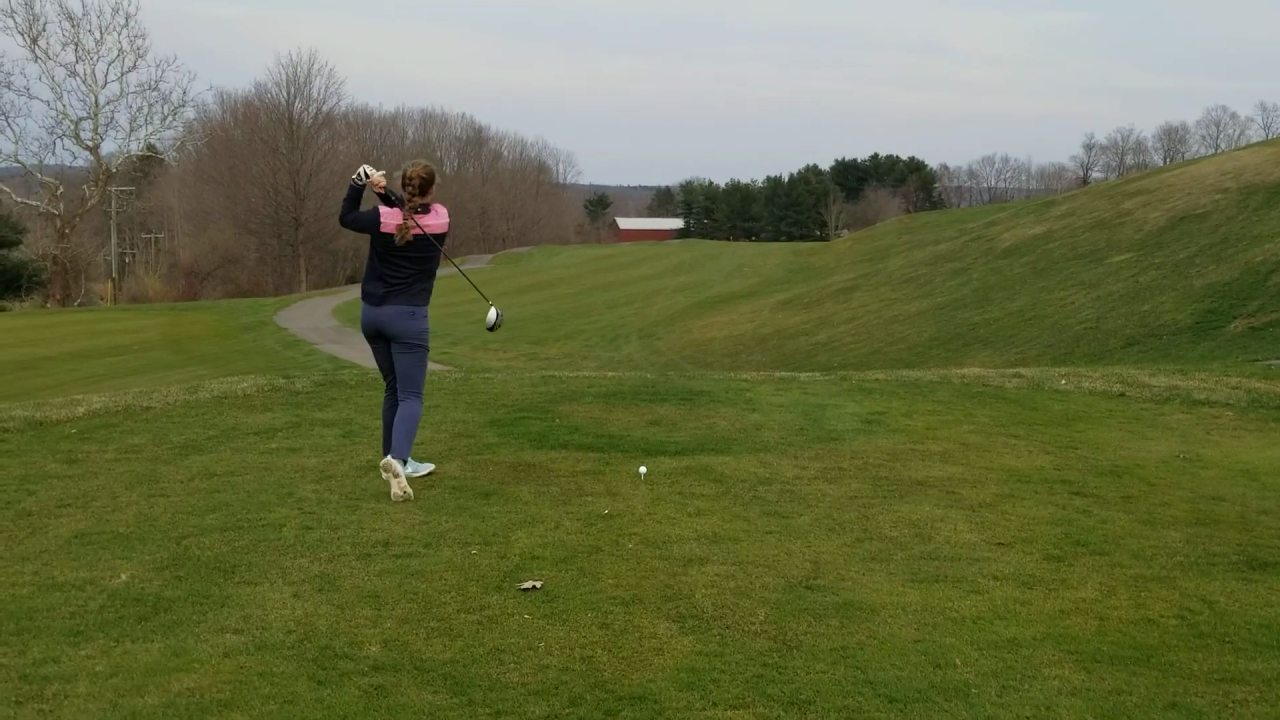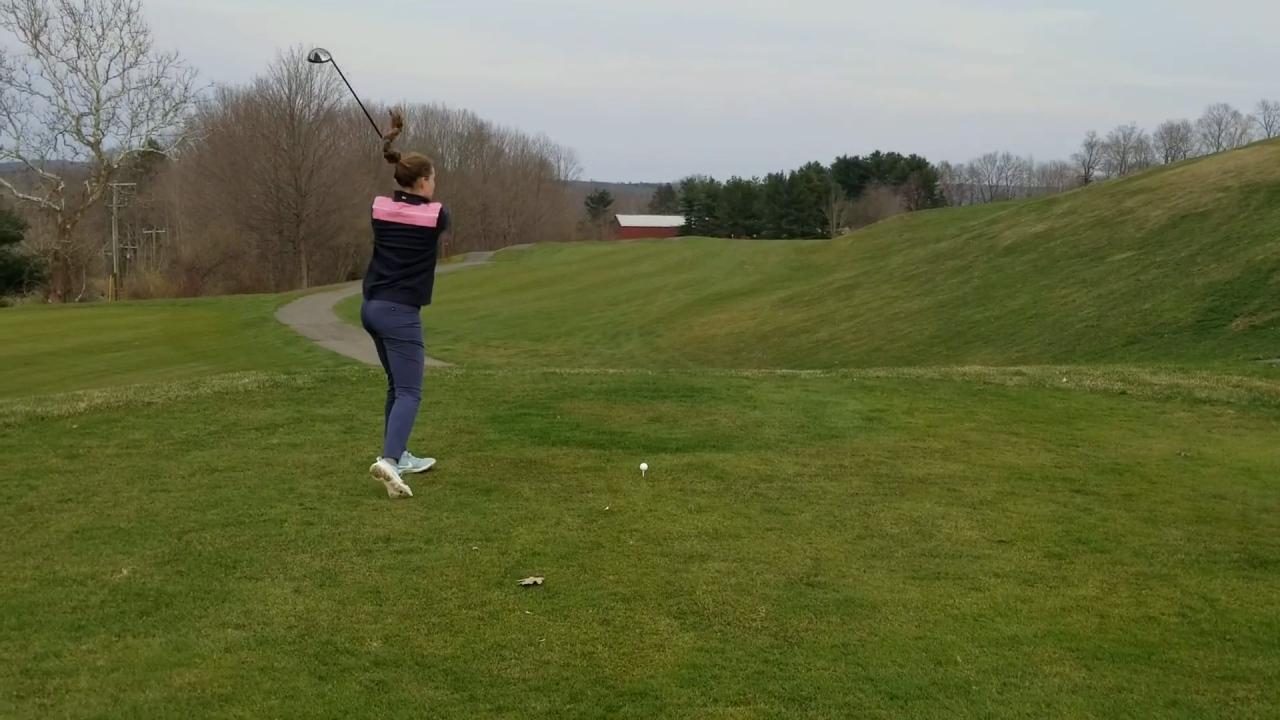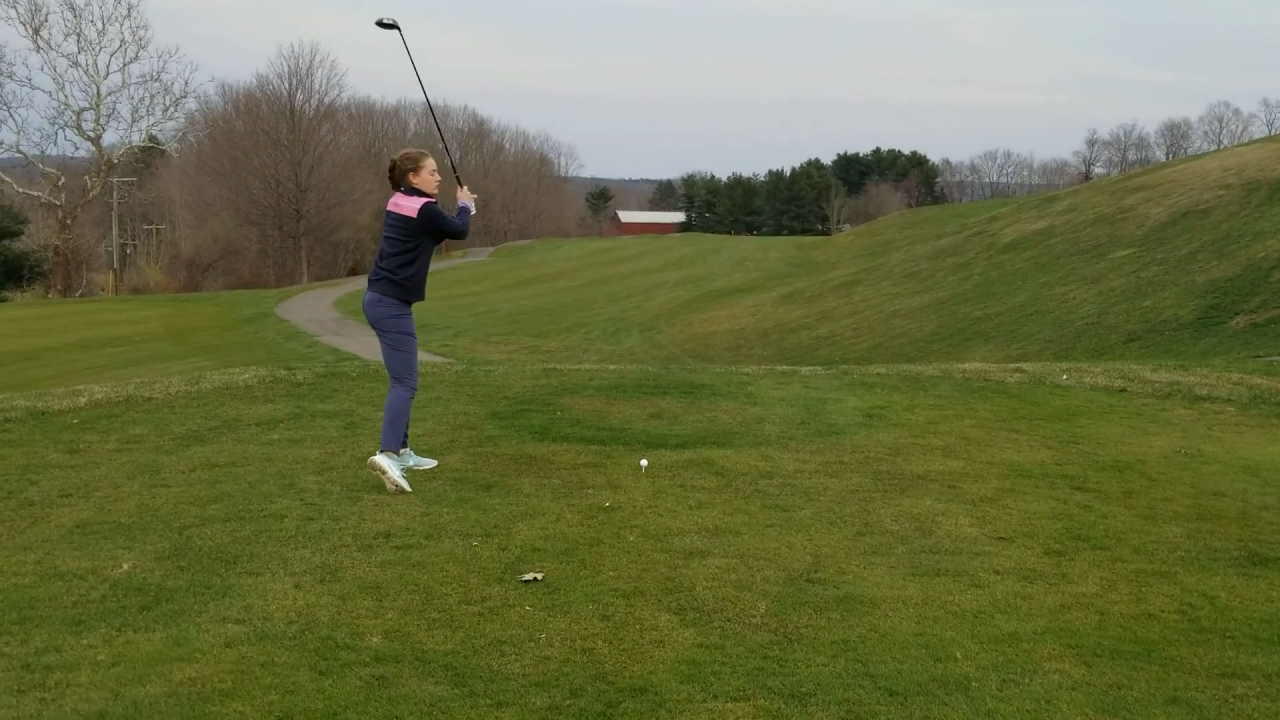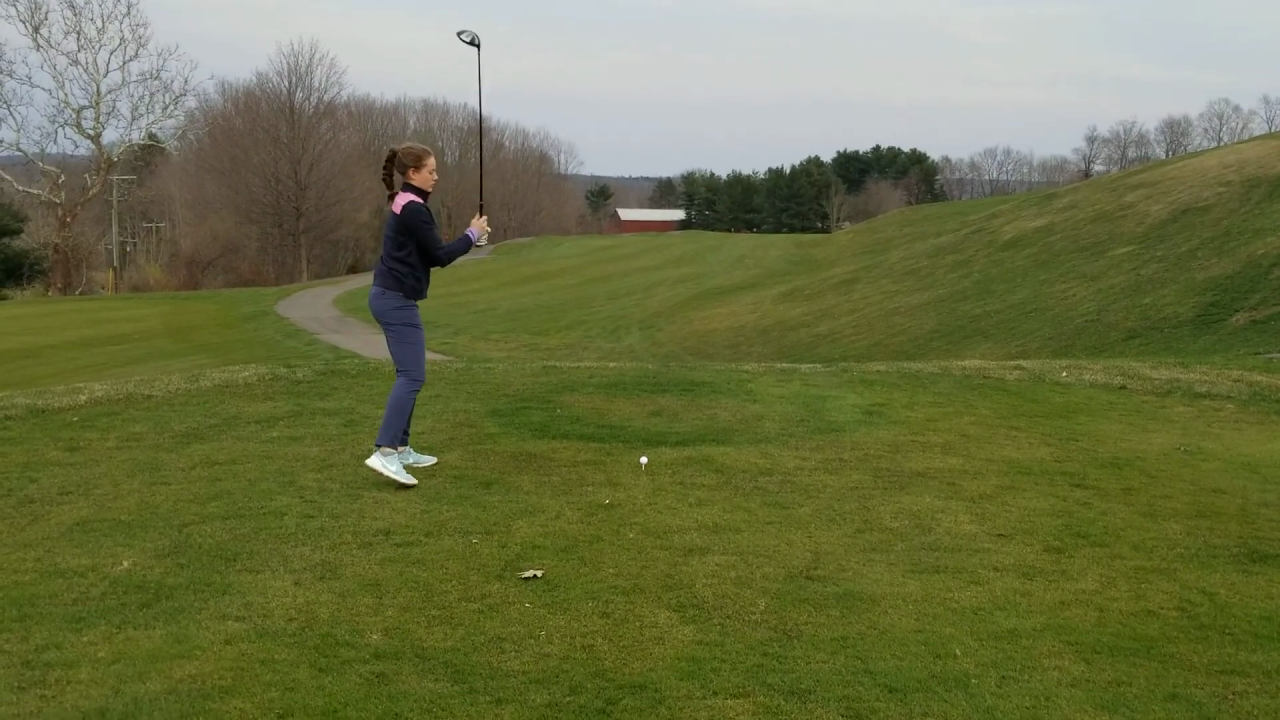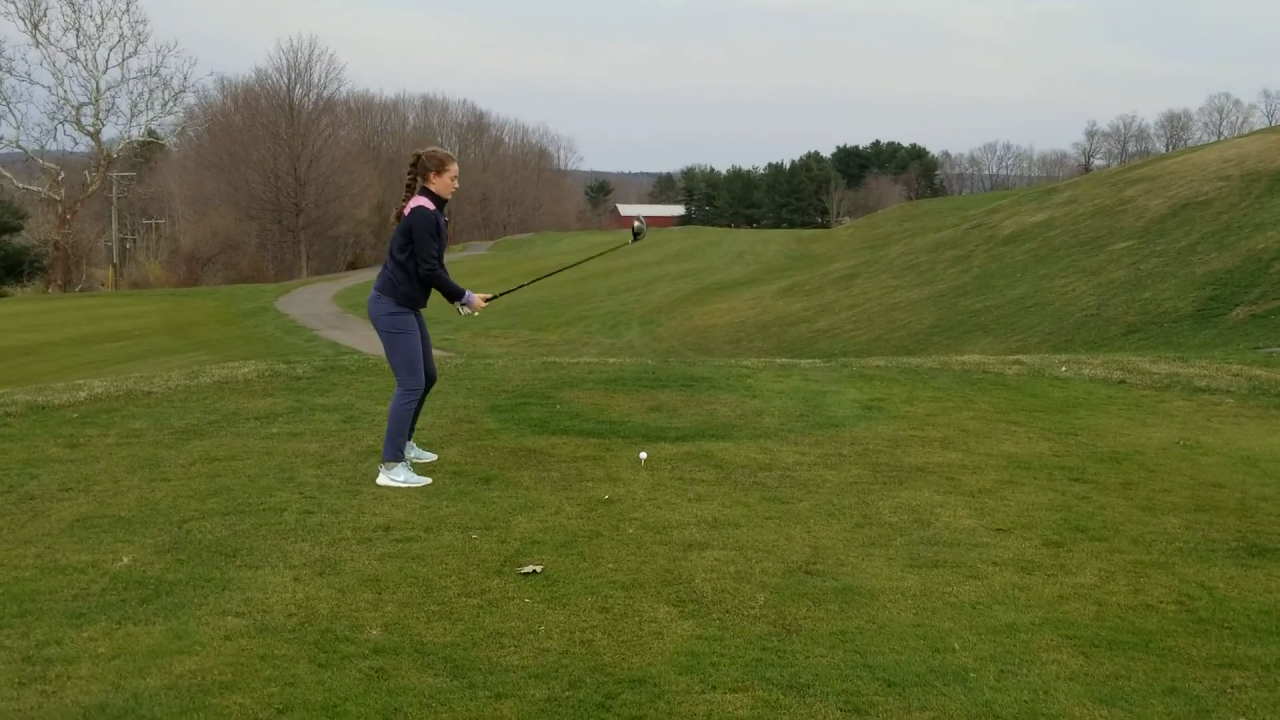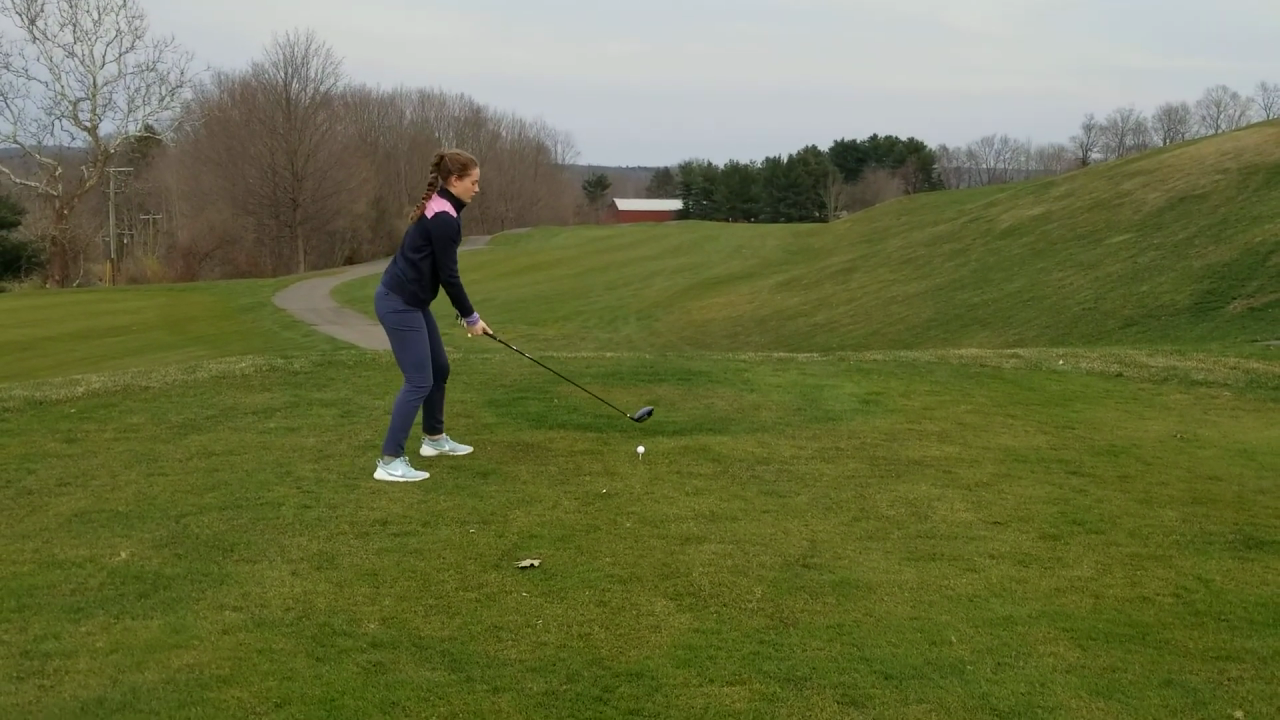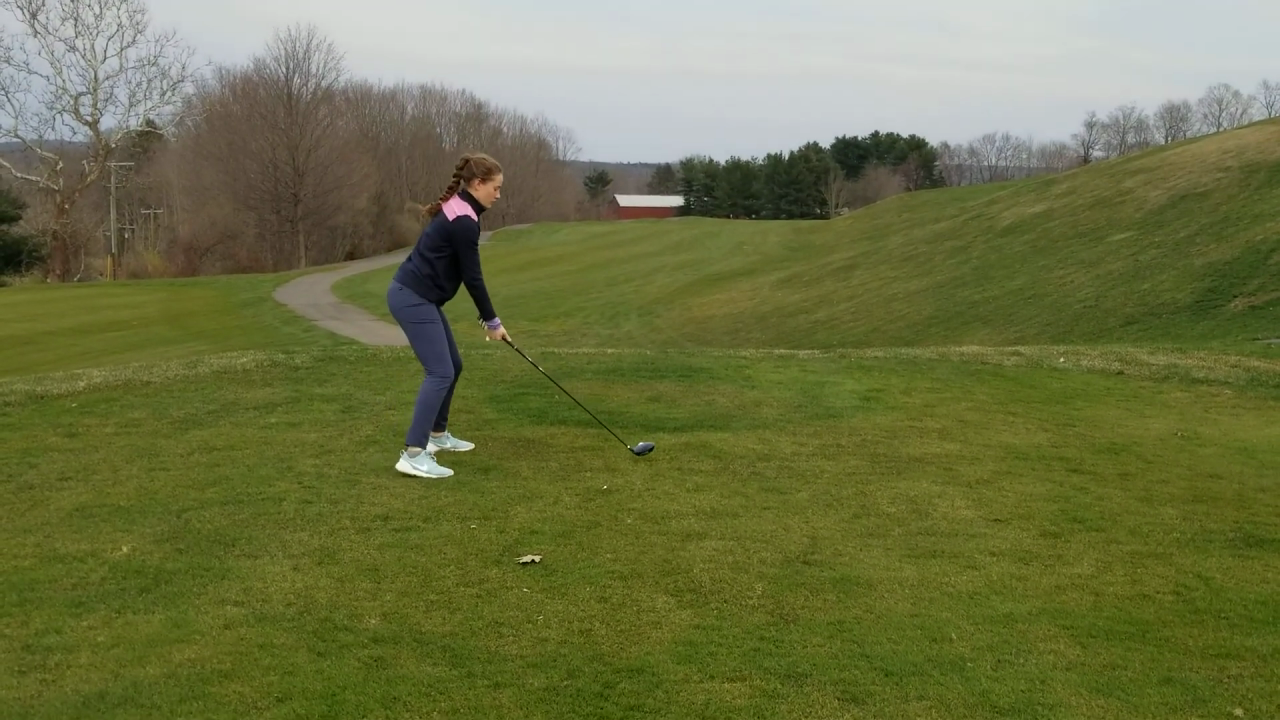
dt=0.4s
person 1, frame 1
left shoulder: (383, 218)
right shoulder: (441, 218)
left elbow: (347, 219)
left wrist: (360, 181)
right wrist: (381, 189)
left hip: (372, 313)
right hip: (408, 316)
left knee: (394, 389)
right knee: (411, 396)
left ankle: (398, 458)
right ankle: (395, 460)
person 1, frame 2
left shoulder: (379, 206)
right shoulder: (436, 215)
left wrist: (405, 182)
right wrist: (423, 189)
left hip: (372, 307)
right hip: (400, 312)
left knee: (398, 381)
right knee: (409, 391)
left ankle: (400, 455)
right ankle: (390, 460)
person 1, frame 3
left shoulder: (400, 204)
right shoulder: (424, 209)
right elbow: (458, 231)
left wrist: (460, 210)
right wrist: (465, 206)
left hip: (382, 299)
right hip: (391, 304)
left knee: (406, 378)
right knee: (404, 382)
left ankle: (400, 451)
right ankle: (387, 454)
person 1, frame 4
left shoulder: (409, 204)
right shoulder: (412, 208)
left elbow: (428, 255)
right elbow: (437, 255)
left wrist: (467, 238)
right wrist: (472, 235)
left hip: (396, 298)
right hip: (395, 300)
left knee: (411, 375)
right knee: (411, 376)
left ankle: (399, 447)
right ankle: (384, 453)
person 1, frame 5
left shoulder: (430, 211)
right shoulder: (422, 214)
left elbow: (432, 267)
right elbow: (429, 270)
left wrist: (460, 298)
right wrist: (465, 298)
left hip: (405, 304)
right hip: (392, 305)
left knee: (427, 376)
right knee: (411, 383)
left ankle: (404, 443)
right ankle: (391, 467)
person 1, frame 6
left shoulder: (441, 209)
right shoulder: (443, 219)
left elbow: (442, 271)
right elbow: (448, 275)
left wrist: (465, 313)
right wrist: (471, 317)
left hip: (410, 300)
right hip: (399, 302)
left knee: (440, 369)
right knee: (418, 380)
left ankle: (434, 439)
right ankle: (390, 460)
person 1, frame 7
left shoulder: (455, 208)
right shoulder: (464, 222)
left elbow: (463, 272)
right elbow: (472, 276)
left wrist: (486, 317)
right wrist: (492, 321)
left hip: (418, 295)
right hip: (412, 299)
left knee: (452, 366)
right knee: (441, 372)
left ankle: (437, 434)
right ankle: (413, 454)
